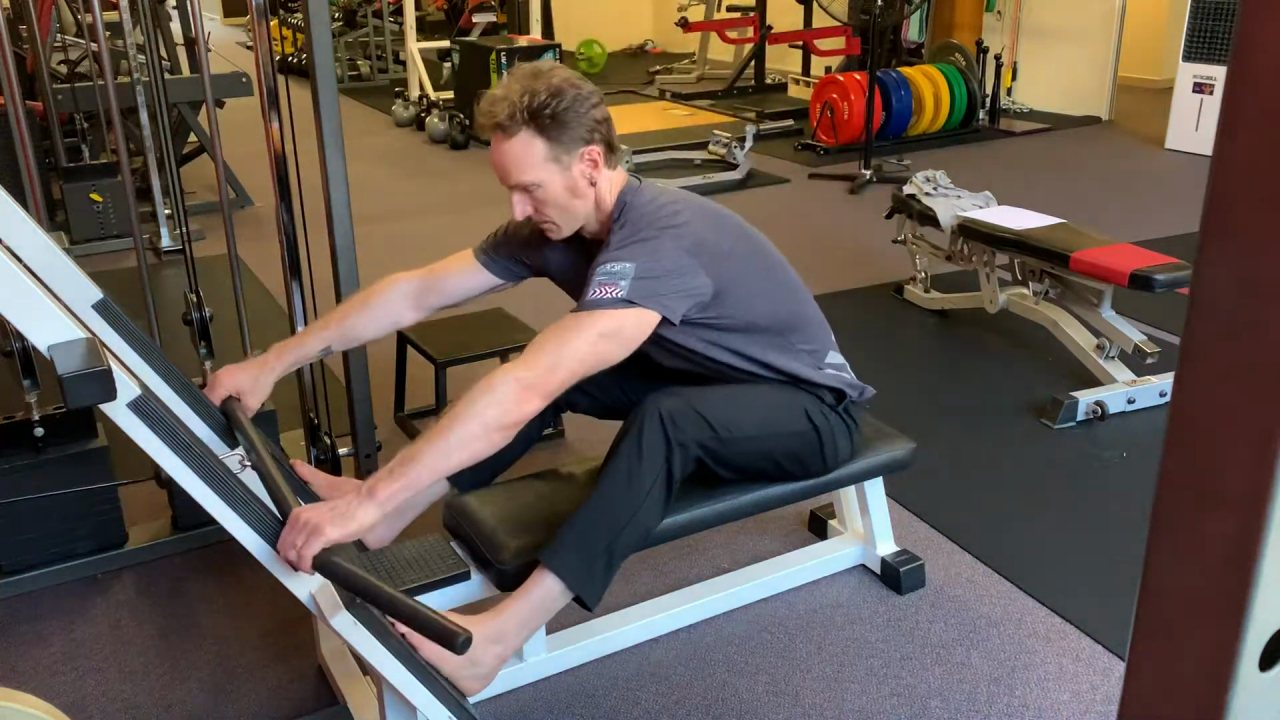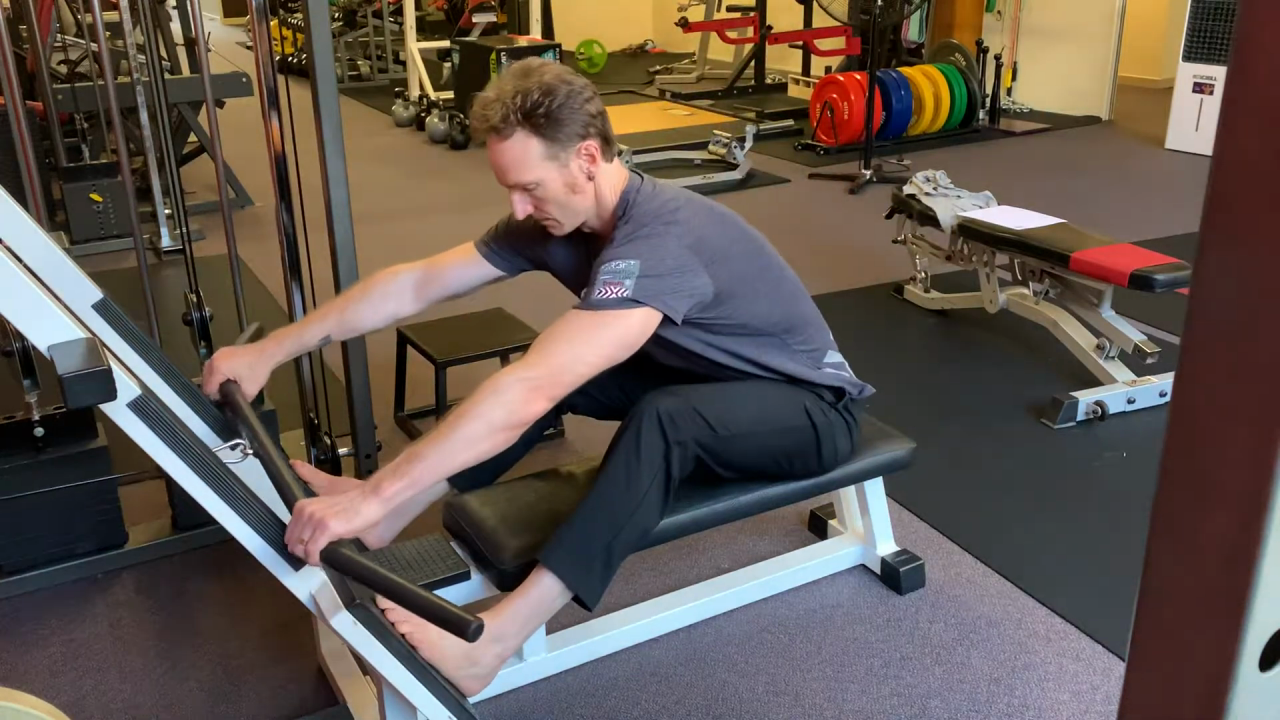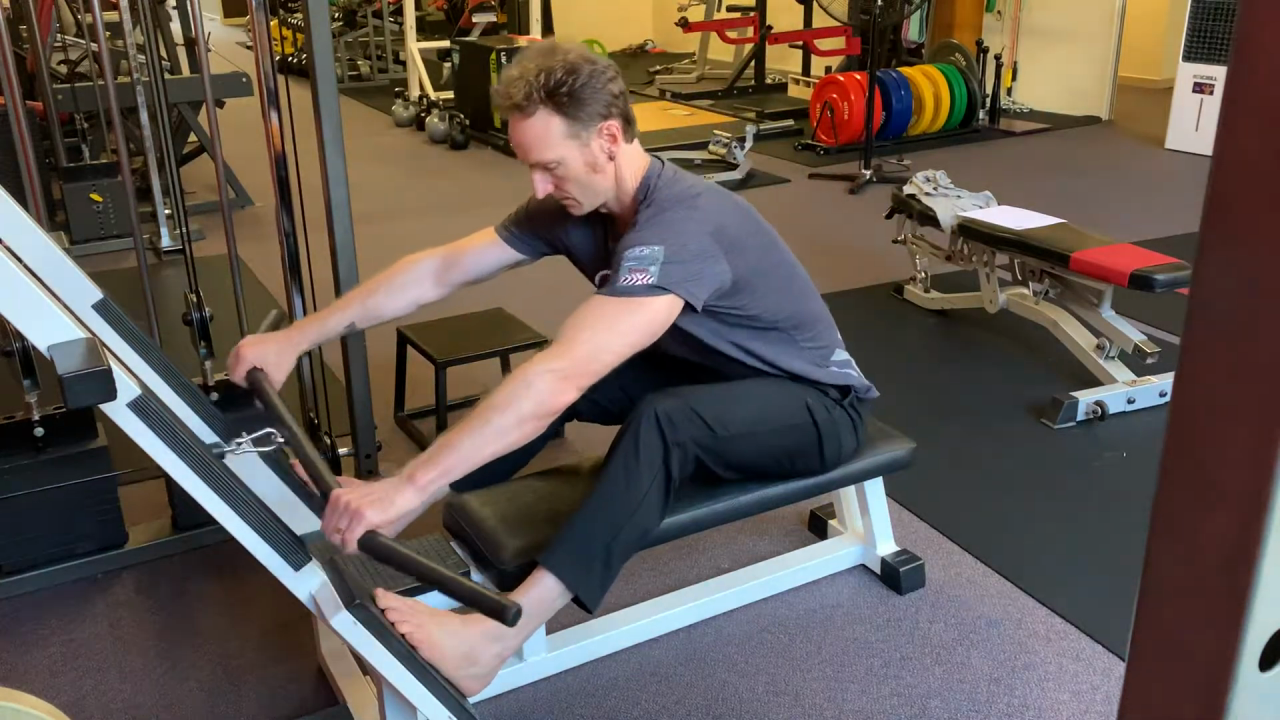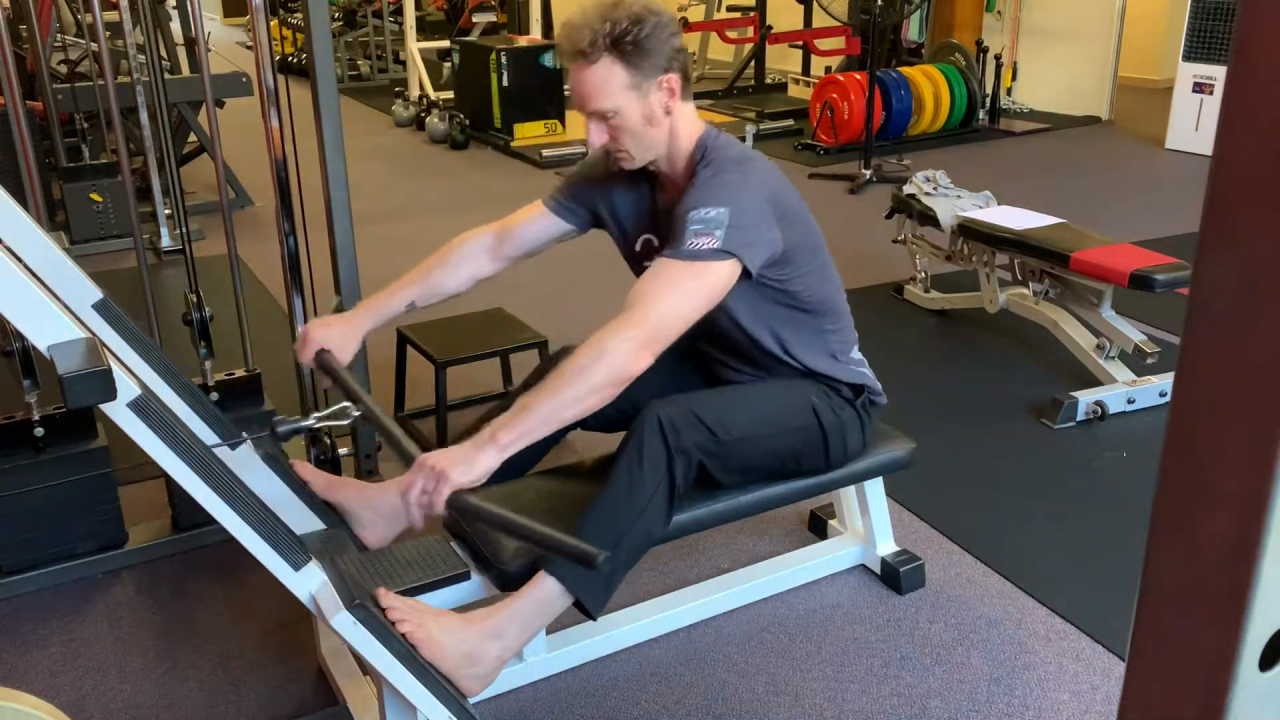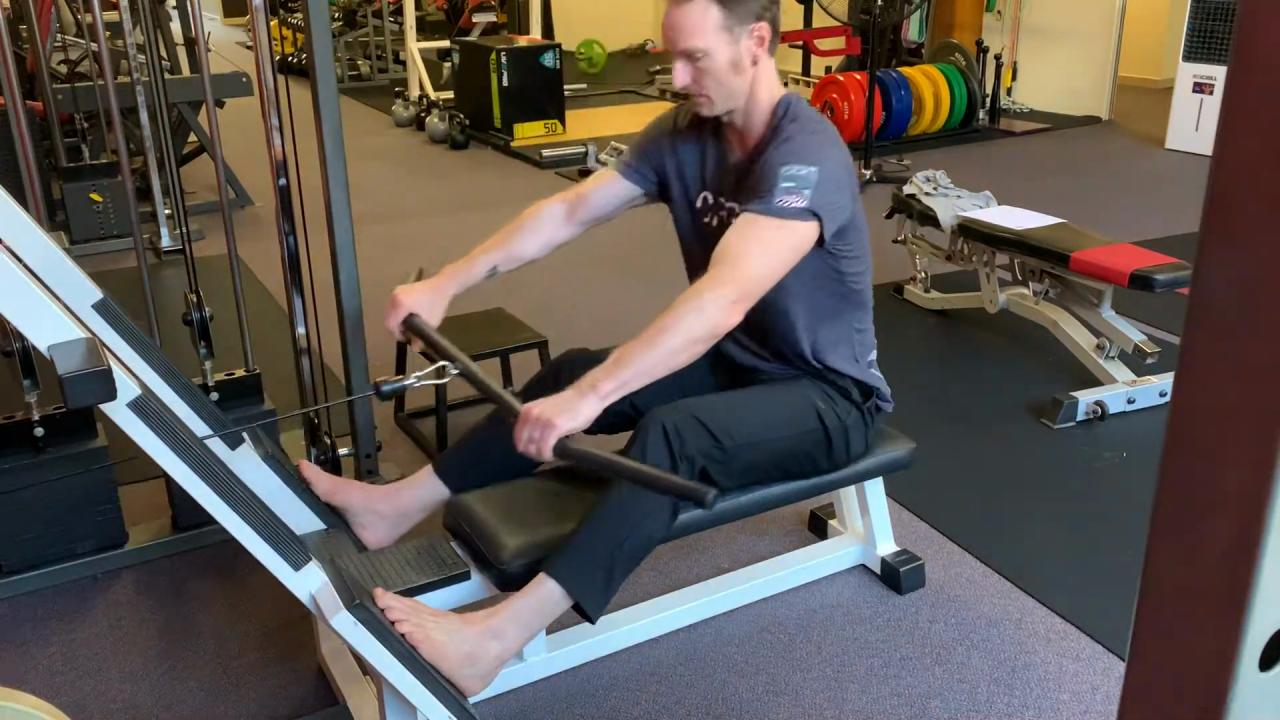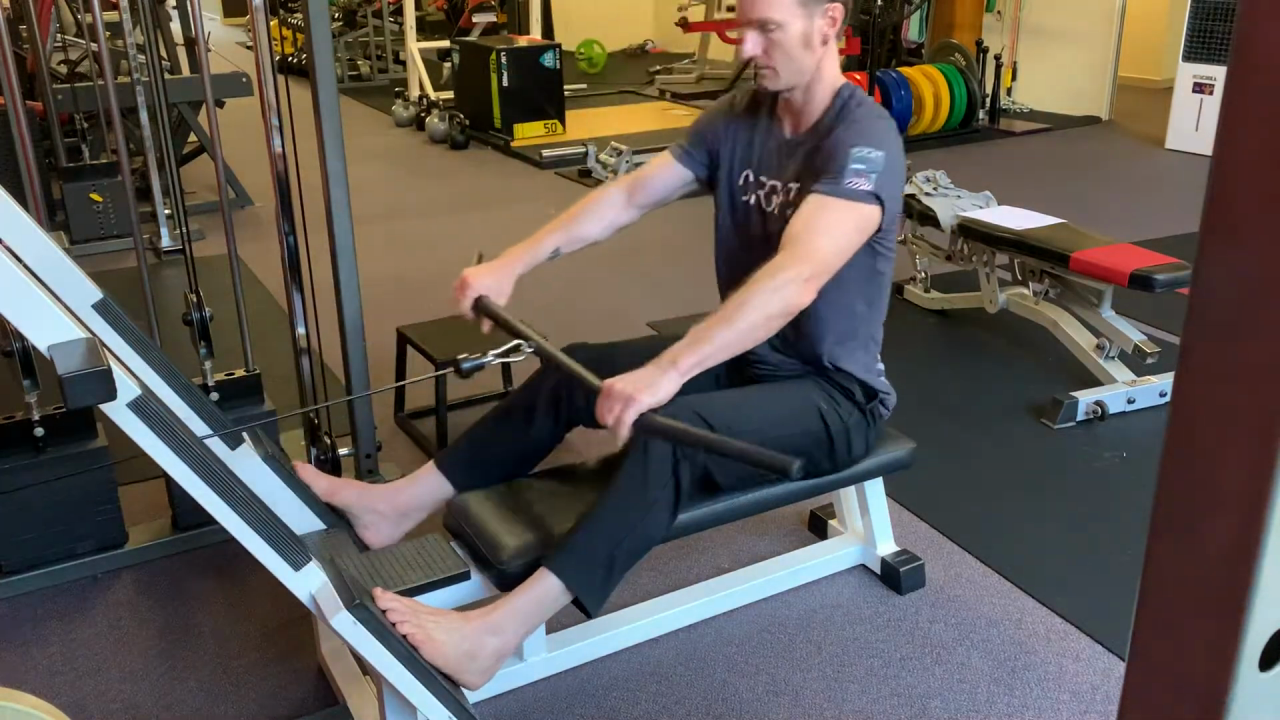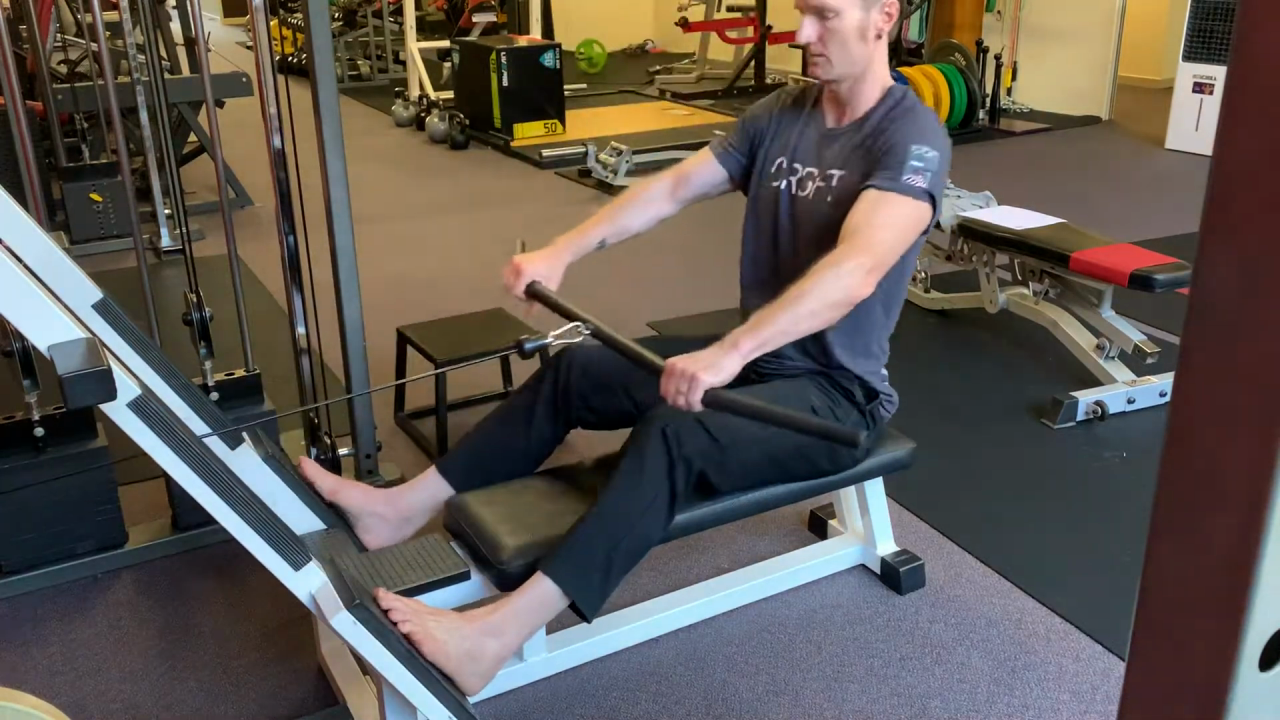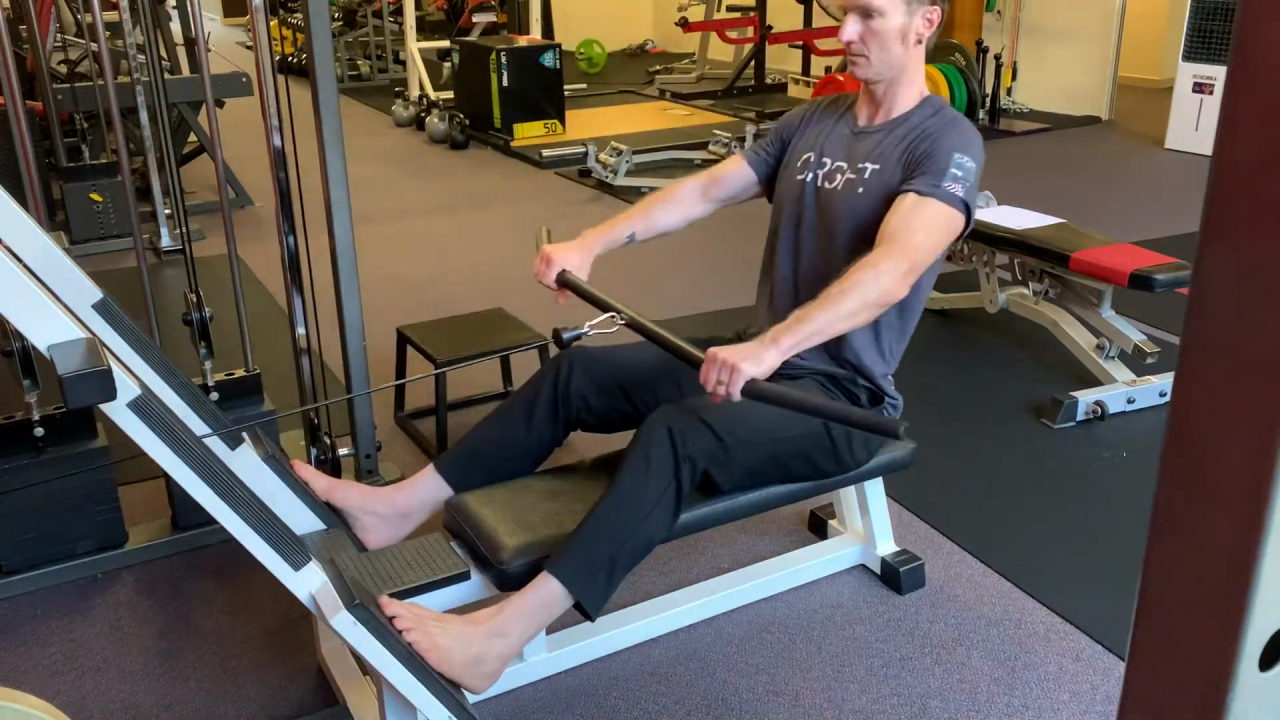
dt=0.2s
person 1, frame 1
left shoulder: (656, 241)
right shoulder: (552, 224)
left elbow: (521, 394)
right elbow: (415, 293)
left wrist: (367, 500)
right wrist: (271, 364)
left hip: (809, 406)
right hip: (716, 370)
left knee: (668, 420)
right knee: (548, 370)
left ankle: (492, 638)
right ankle: (393, 513)
person 1, frame 2
left shoulder: (659, 239)
right shoulder: (555, 218)
left elbow: (528, 394)
right elbow: (416, 285)
left wrist: (372, 496)
right wrist: (267, 352)
left hip: (808, 405)
right hip: (712, 370)
left knee: (664, 418)
right knee: (548, 373)
left ankle: (490, 638)
right ankle: (392, 516)
person 1, frame 3
left shoulder: (679, 224)
right shoulder: (576, 201)
left elbow: (560, 379)
right elbow: (440, 270)
left wrist: (407, 486)
right wrist: (296, 339)
left hip: (814, 404)
right hip: (719, 370)
left knee: (665, 419)
right knee: (553, 379)
left ankle: (492, 635)
right ankle: (383, 518)
person 1, frame 4
left shoulder: (732, 191)
right shoulder: (621, 171)
left elbow: (633, 344)
right elbow: (494, 245)
left wrist: (483, 451)
right wrist: (359, 319)
left hip: (823, 399)
right hip: (725, 365)
left knee: (669, 425)
right knee: (569, 378)
left ankle: (497, 636)
right ankle: (395, 503)
person 1, frame 5
left shoulder: (805, 154)
right shoulder: (687, 132)
left elbow: (722, 298)
right elbow: (568, 212)
left wrist: (584, 402)
right wrist: (447, 282)
left hip: (830, 396)
right hip: (736, 363)
left knee: (673, 433)
right knee: (575, 373)
left ankle: (498, 635)
right ankle: (396, 505)
person 1, frame 6
left shoulder: (862, 139)
right shoulder: (740, 116)
left elbow: (794, 280)
right elbow: (629, 195)
left wrist: (663, 375)
right wrist: (510, 265)
left hip: (833, 395)
right hip: (745, 359)
left knee: (675, 429)
right knee: (573, 372)
left ankle: (496, 633)
right ankle: (399, 504)
person 1, frame 7
left shoulder: (910, 136)
right shoulder: (781, 114)
left elbow: (854, 271)
right elbow: (673, 188)
left wrist: (726, 355)
right wrist: (561, 253)
left hip: (838, 394)
right hip: (763, 356)
left knee: (674, 431)
right knee: (575, 370)
left ankle: (498, 634)
right ankle: (402, 506)
person 1, frame 8
left shoulder: (944, 143)
right shoulder: (814, 121)
left elbow: (889, 272)
right elbow: (704, 191)
left wrist: (766, 348)
right wrist: (589, 245)
left hip: (844, 396)
right hip: (771, 357)
left knee: (678, 432)
right knee: (578, 373)
left ankle: (500, 636)
right ankle: (402, 506)
